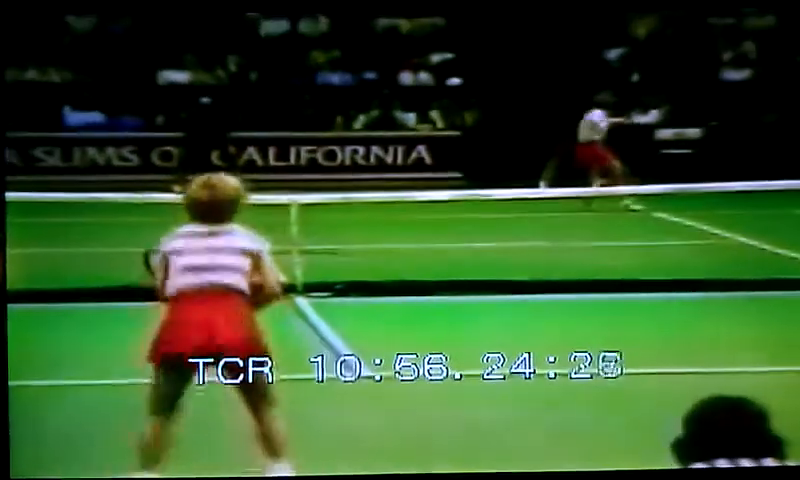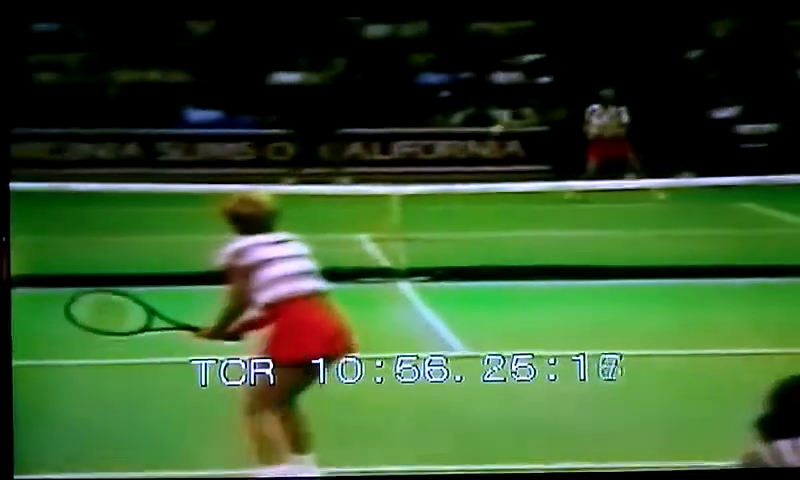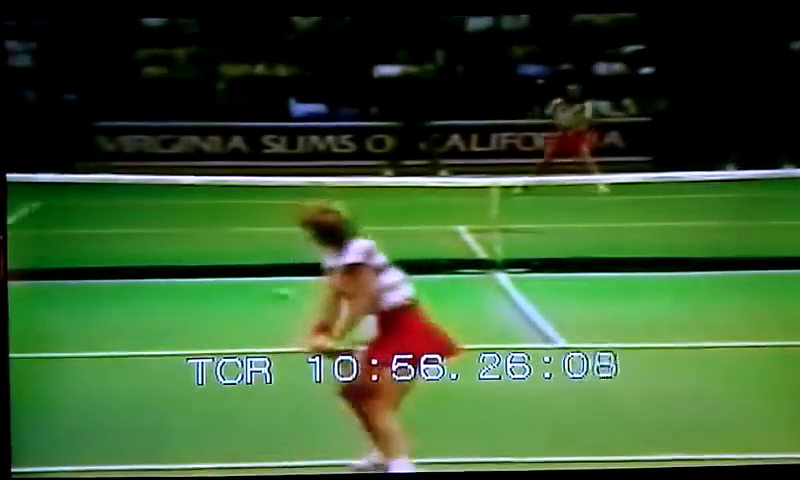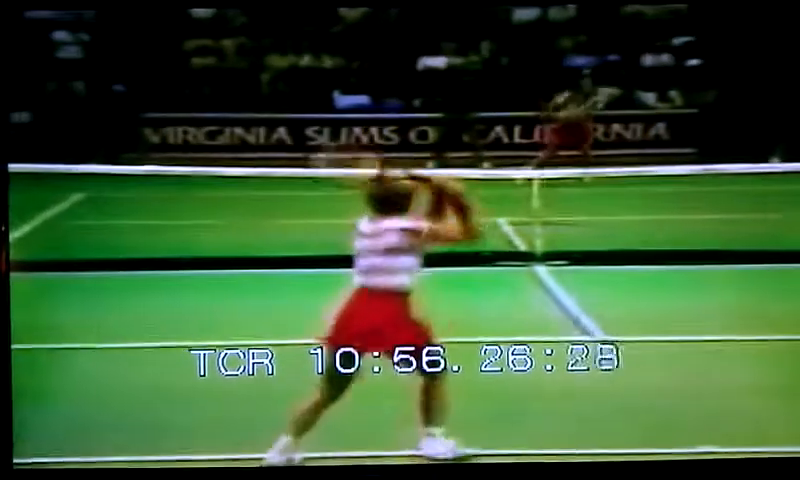
dt=0.7s
person 1, frame 1
left shoulder: (172, 240)
right shoulder: (249, 240)
left elbow: (163, 290)
right elbow: (272, 289)
left hip: (181, 325)
right hip: (235, 323)
left knee: (160, 414)
right knee: (263, 408)
right ankle: (280, 471)
person 1, frame 2
left shoulder: (239, 249)
right shoulder: (294, 243)
left elbow: (238, 305)
left wrist: (218, 330)
right wrist: (242, 328)
left hip: (297, 328)
right hip: (326, 324)
left knee: (258, 409)
right knee: (281, 399)
right ankle: (304, 467)
person 1, frame 3
left shoulder: (356, 252)
right shoulder: (338, 256)
left elbow: (367, 299)
right elbow: (334, 299)
left wrist: (336, 337)
right wrist: (321, 333)
left hip: (407, 334)
right hip: (394, 332)
left knee: (380, 408)
right knee: (353, 390)
right ankle: (387, 454)
person 1, frame 4
left shoulder: (365, 226)
right shoulder: (410, 228)
right elbow: (468, 233)
left wrist: (438, 201)
right wrist: (458, 202)
left hip: (356, 315)
right hip: (393, 317)
left knee: (329, 393)
right knee: (434, 374)
left ankle: (284, 449)
right ankle: (434, 440)
